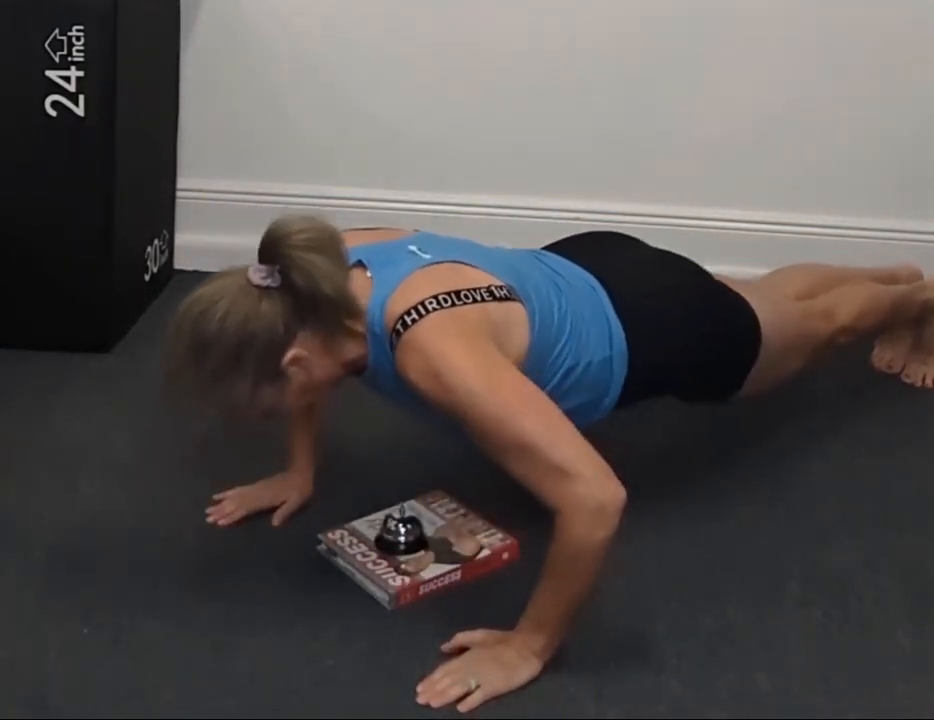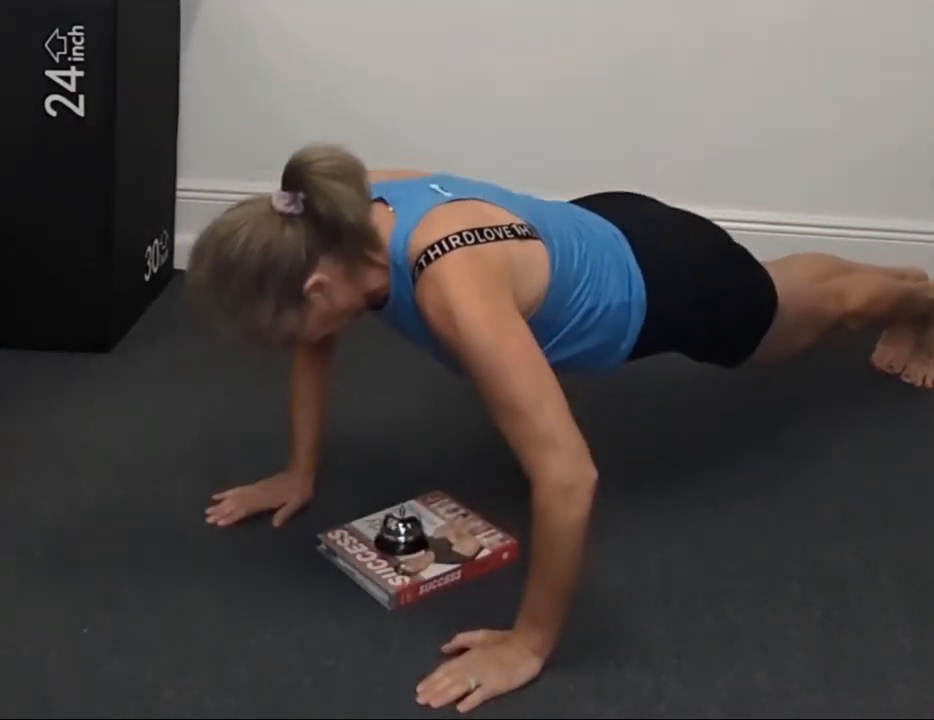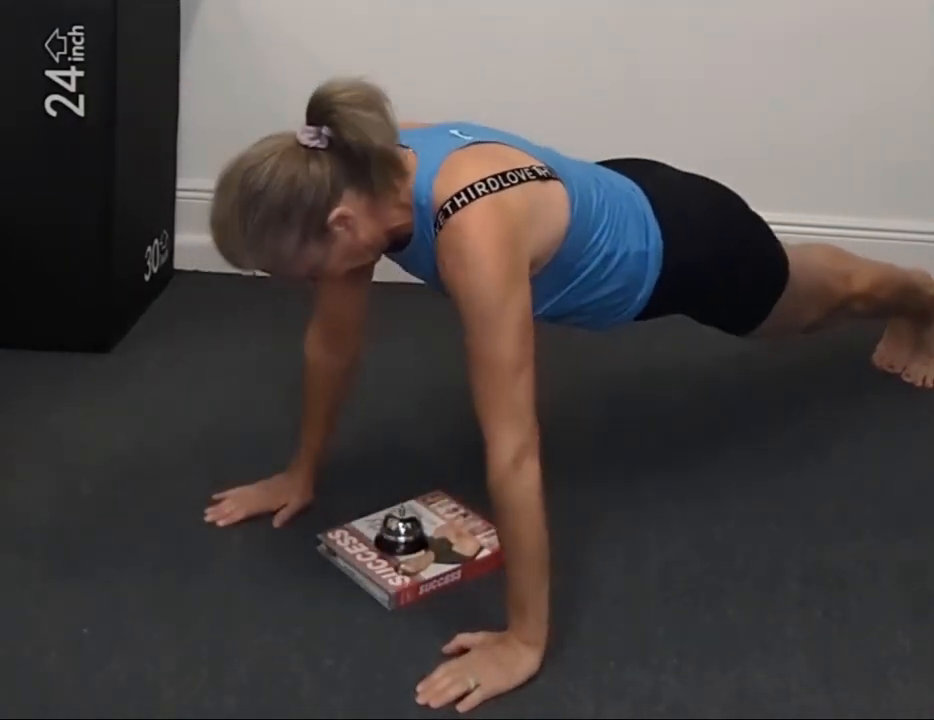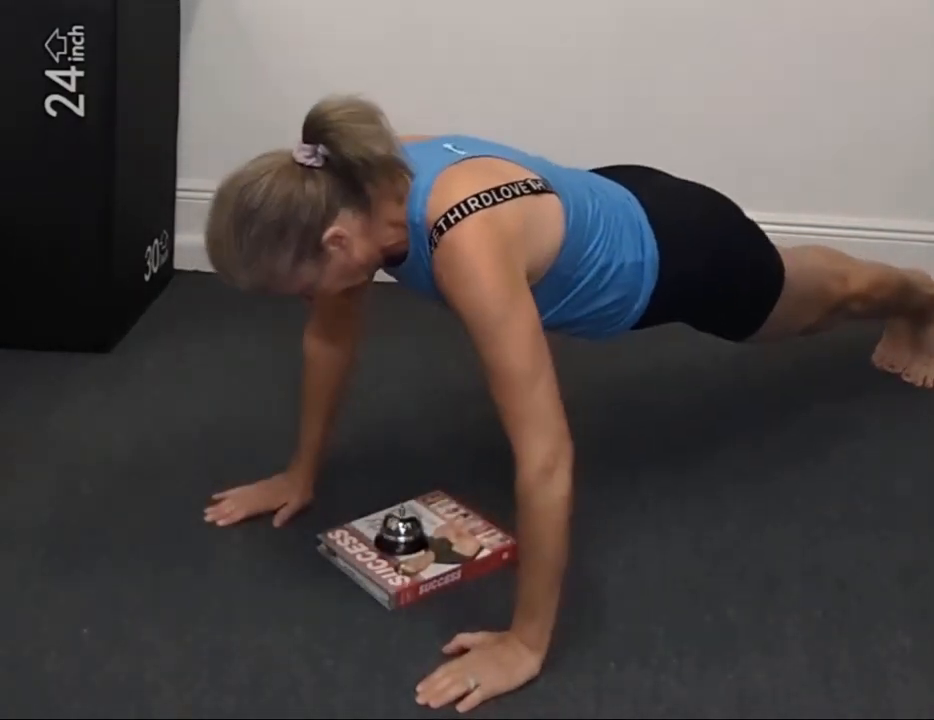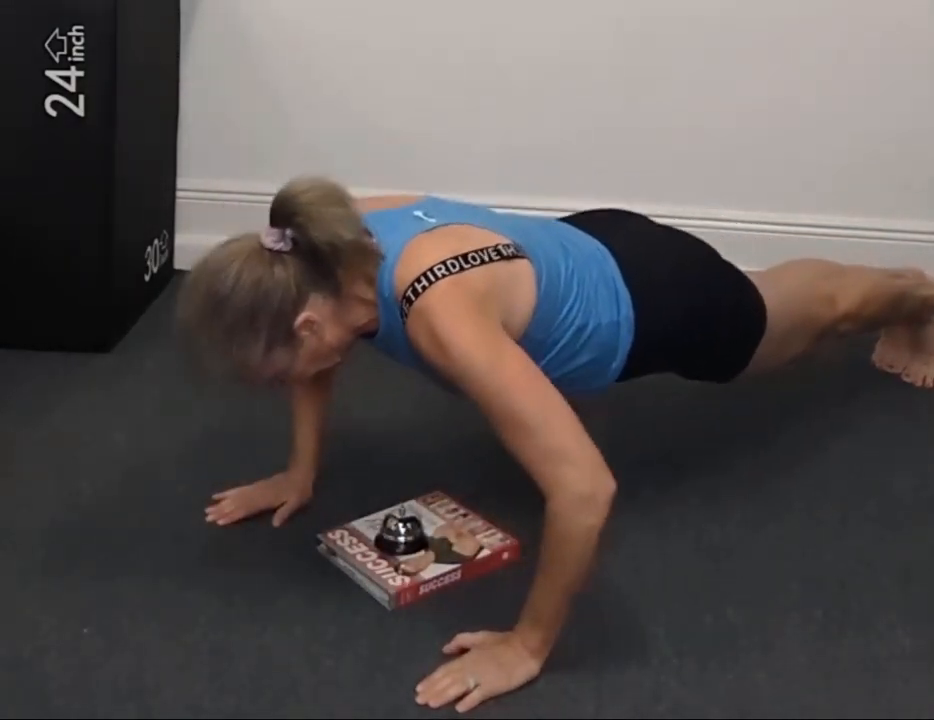
dt=0.2s
person 1, frame 1
left shoulder: (433, 353)
right shoulder: (328, 270)
left elbow: (597, 498)
right elbow: (306, 338)
left wrist: (529, 646)
right wrist: (301, 471)
left hip: (651, 332)
right hip: (581, 276)
left knee: (819, 321)
right knee: (771, 294)
person 1, frame 2
left shoulder: (452, 291)
right shoulder: (345, 218)
left elbow: (569, 477)
right elbow: (315, 338)
left wrist: (530, 643)
right wrist: (301, 471)
left hip: (669, 285)
right hip: (600, 237)
left knee: (827, 304)
right knee: (791, 283)
person 1, frame 3
left shoulder: (472, 232)
right shoulder: (363, 173)
left elbow: (514, 451)
right elbow: (331, 338)
left wrist: (524, 641)
right wrist: (301, 475)
left hip: (683, 243)
right hip: (620, 207)
left knee: (830, 293)
right knee: (814, 300)
person 1, frame 4
left shoulder: (468, 246)
right shoulder: (357, 187)
left elbow: (545, 459)
right elbow: (329, 336)
left wrist: (526, 643)
right wrist: (301, 474)
left hip: (680, 252)
right hip: (616, 216)
left knee: (829, 294)
right knee: (810, 300)
person 1, frame 5
left shoulder: (441, 316)
right shoulder: (332, 248)
left elbow: (587, 489)
right elbow: (313, 358)
left wrist: (527, 646)
right wrist: (300, 472)
left hip: (658, 303)
right hip: (590, 256)
left knee: (821, 310)
right knee: (775, 288)
